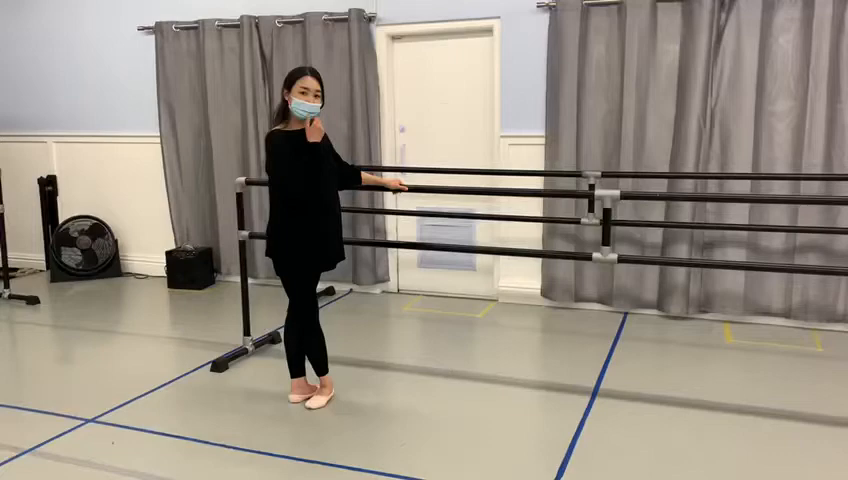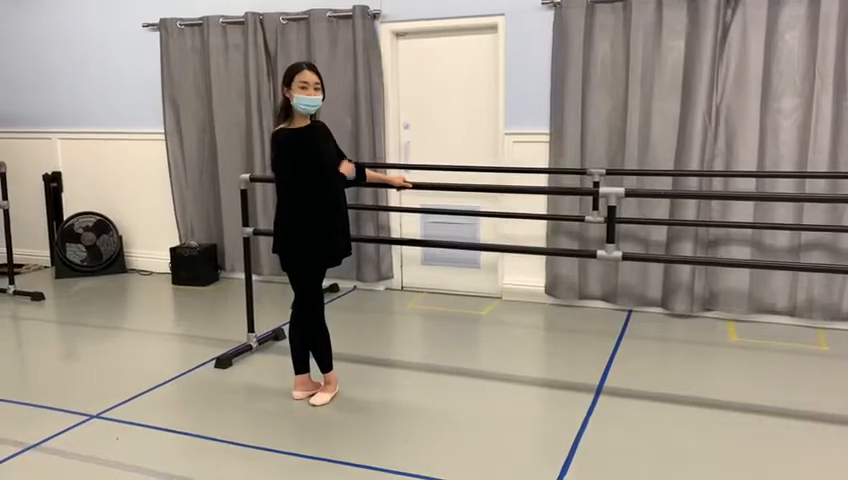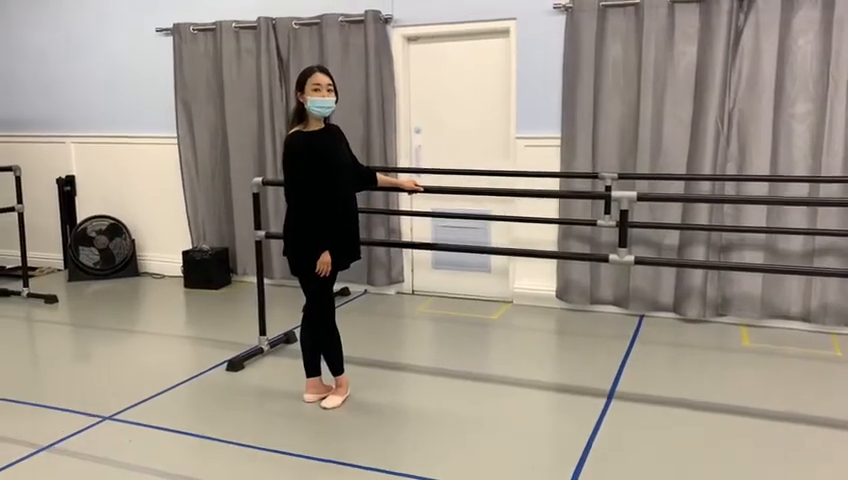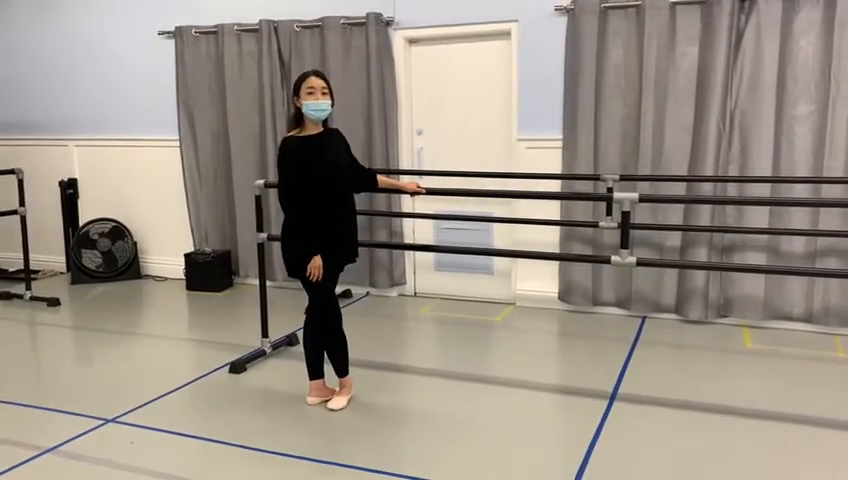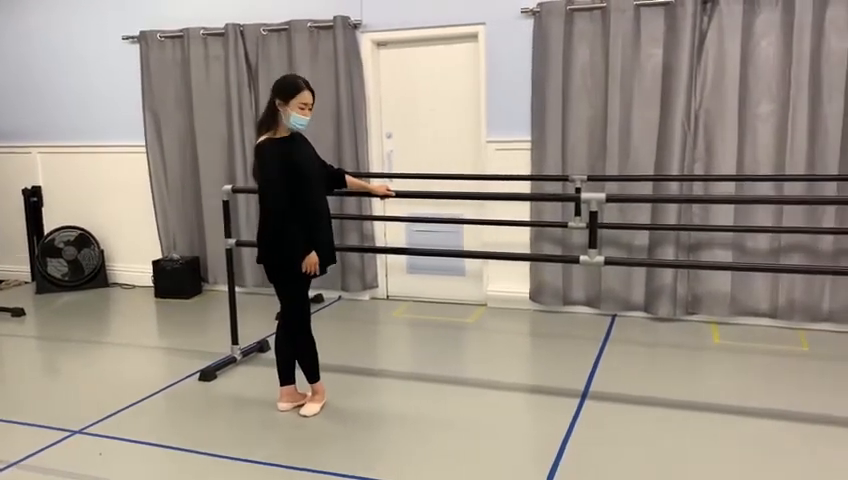
dt=1s
person 1, frame 1
left shoulder: (315, 134)
right shoulder: (278, 139)
left elbow: (342, 173)
right elbow: (300, 187)
left wrist: (384, 181)
right wrist: (313, 143)
left hip: (314, 233)
right hip: (292, 237)
left knee: (300, 307)
right knee: (305, 308)
left ankle: (299, 383)
right ankle: (324, 381)
person 1, frame 2
left shoulder: (319, 130)
right shoulder: (283, 139)
left elbow: (347, 167)
right elbow: (301, 188)
left wrist: (387, 179)
right wrist: (340, 174)
left hip: (319, 231)
right hip: (299, 234)
left knee: (305, 304)
right knee: (310, 305)
left ankle: (302, 380)
right ankle: (328, 378)
person 1, frame 3
left shoulder: (334, 133)
right shoulder: (297, 142)
left elbow: (357, 174)
right elbow: (300, 200)
left wrist: (399, 183)
right wrist: (320, 247)
left hip: (332, 236)
right hip: (309, 241)
left knee: (316, 308)
right knee: (322, 308)
left ankle: (313, 384)
right ankle: (340, 380)
person 1, frame 4
left shoulder: (335, 138)
right shoulder: (291, 146)
left elbow: (359, 176)
right elbow: (292, 204)
left wrist: (401, 185)
right wrist: (312, 251)
left hip: (332, 239)
right hip: (307, 244)
left knee: (319, 310)
right knee: (328, 310)
left ankle: (317, 386)
right ankle: (344, 381)
person 1, frame 5
left shoulder: (298, 142)
right shoulder: (267, 149)
left elbow: (328, 175)
right elbow: (276, 207)
left wrist: (370, 187)
right wrist: (303, 250)
left hip: (302, 245)
right hip: (284, 249)
left knee: (291, 316)
right knee: (297, 316)
left ankle: (288, 392)
right ankle: (316, 388)
